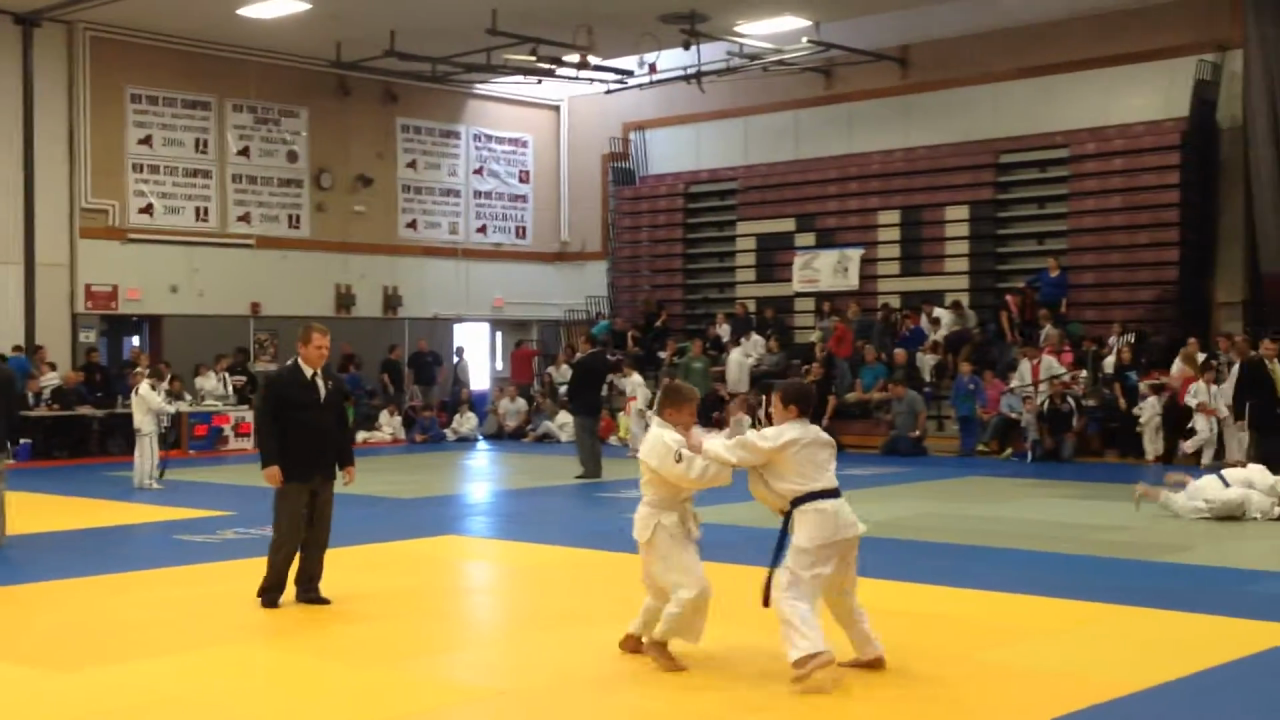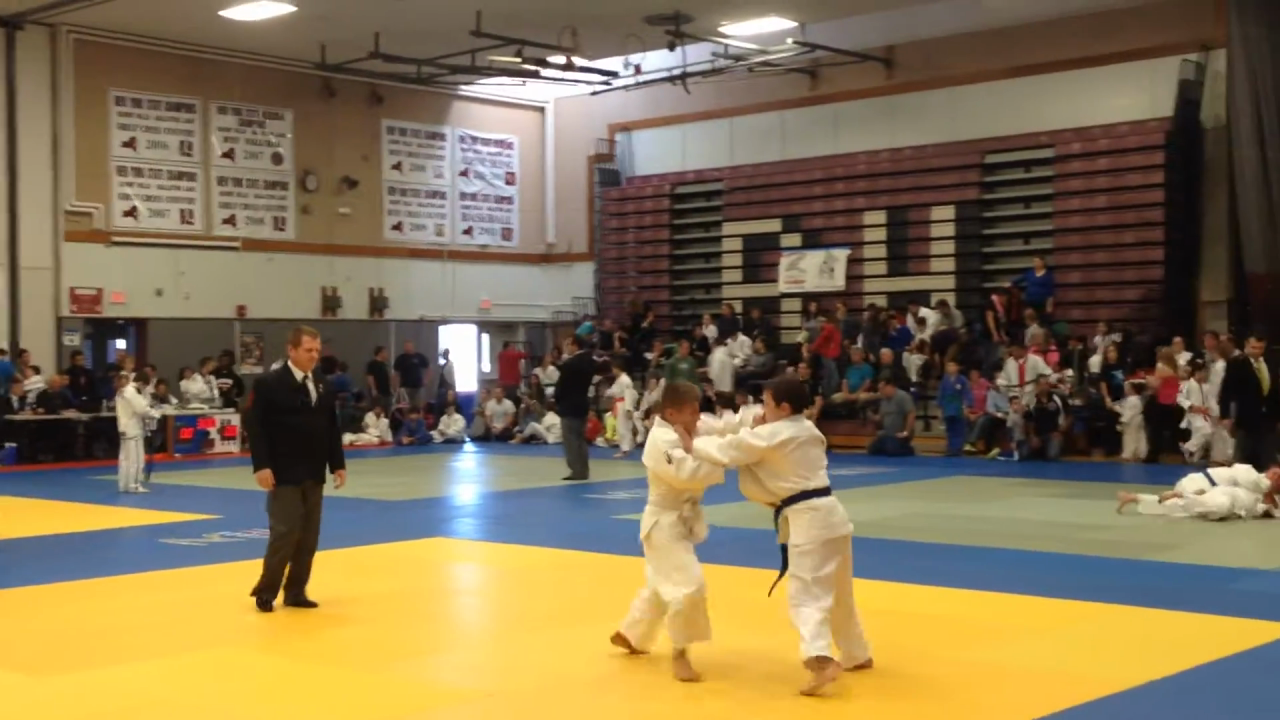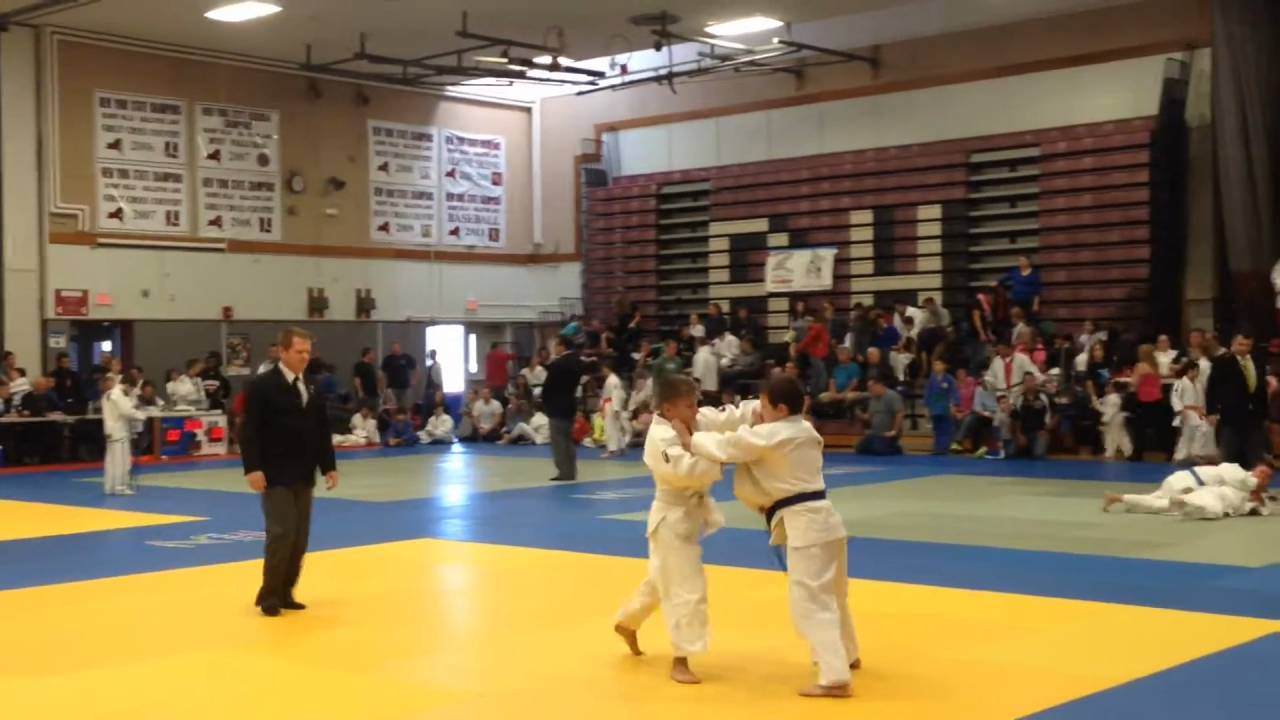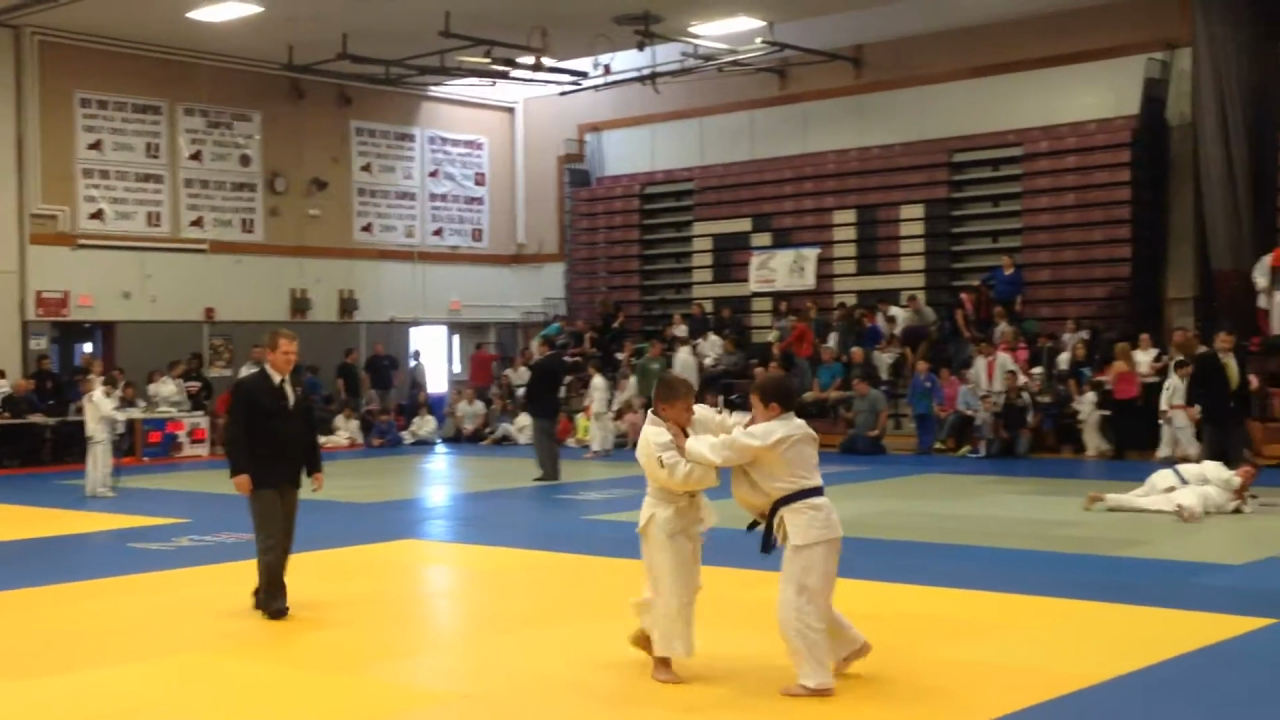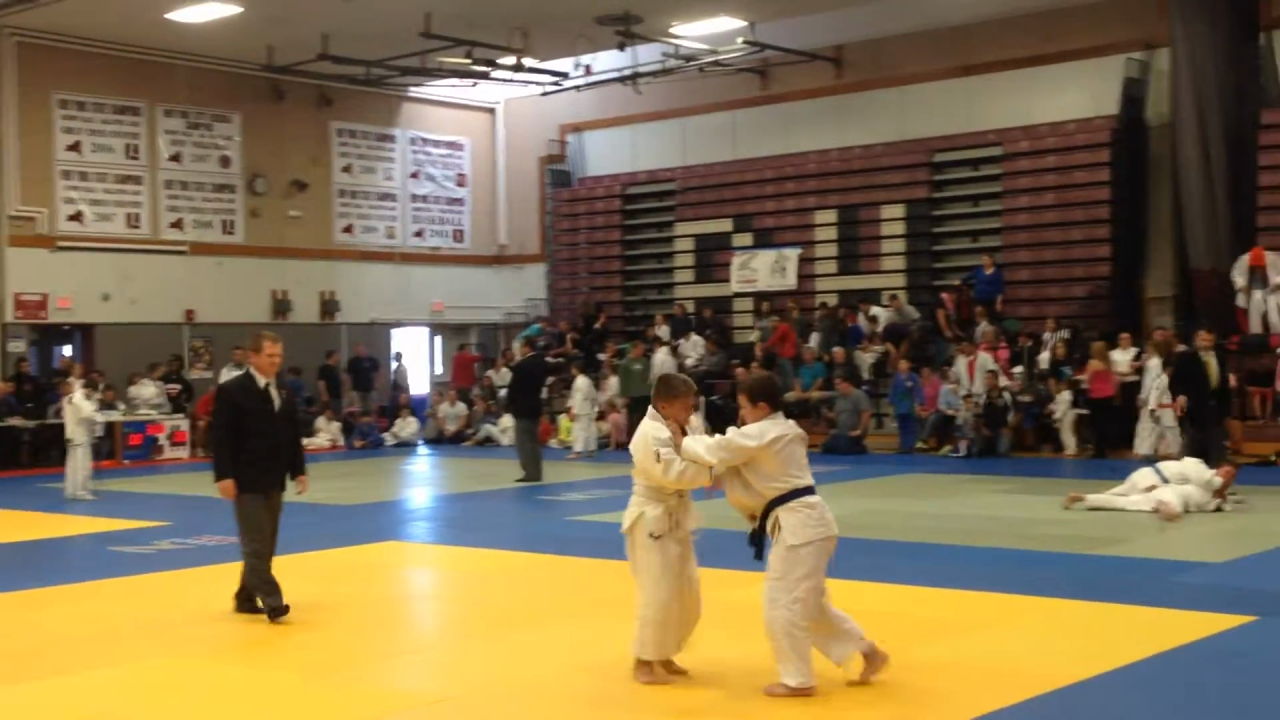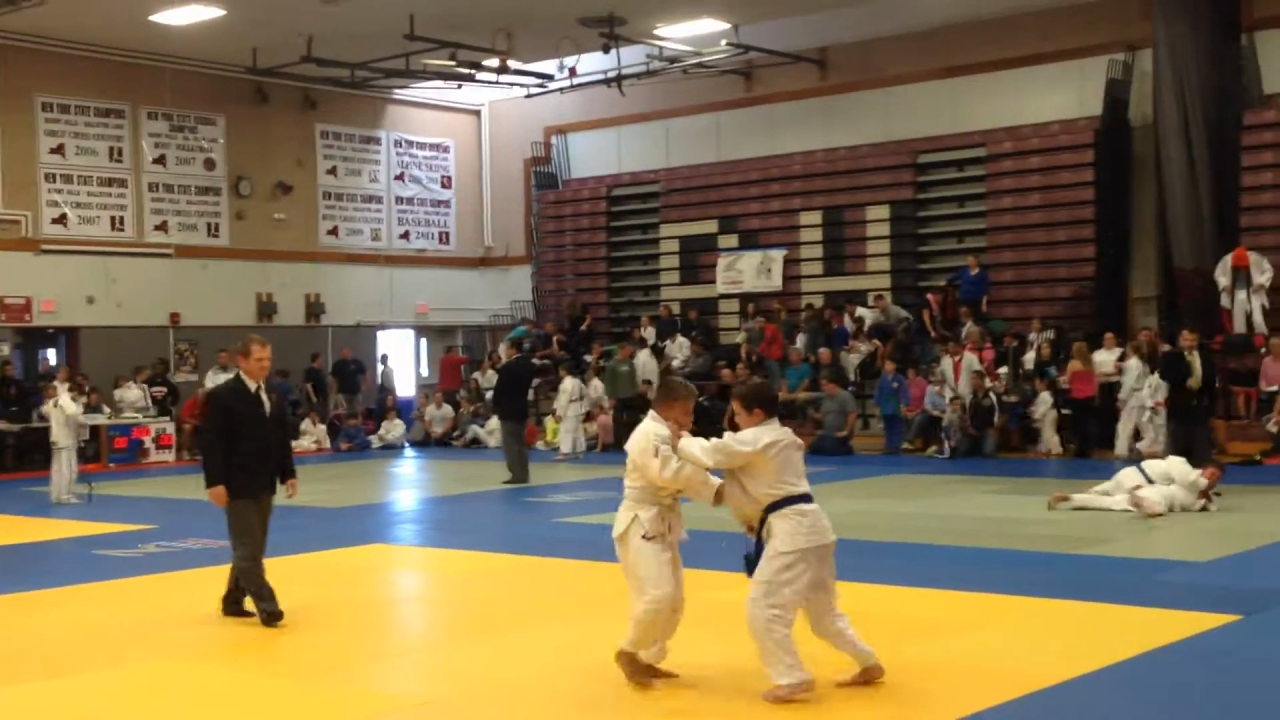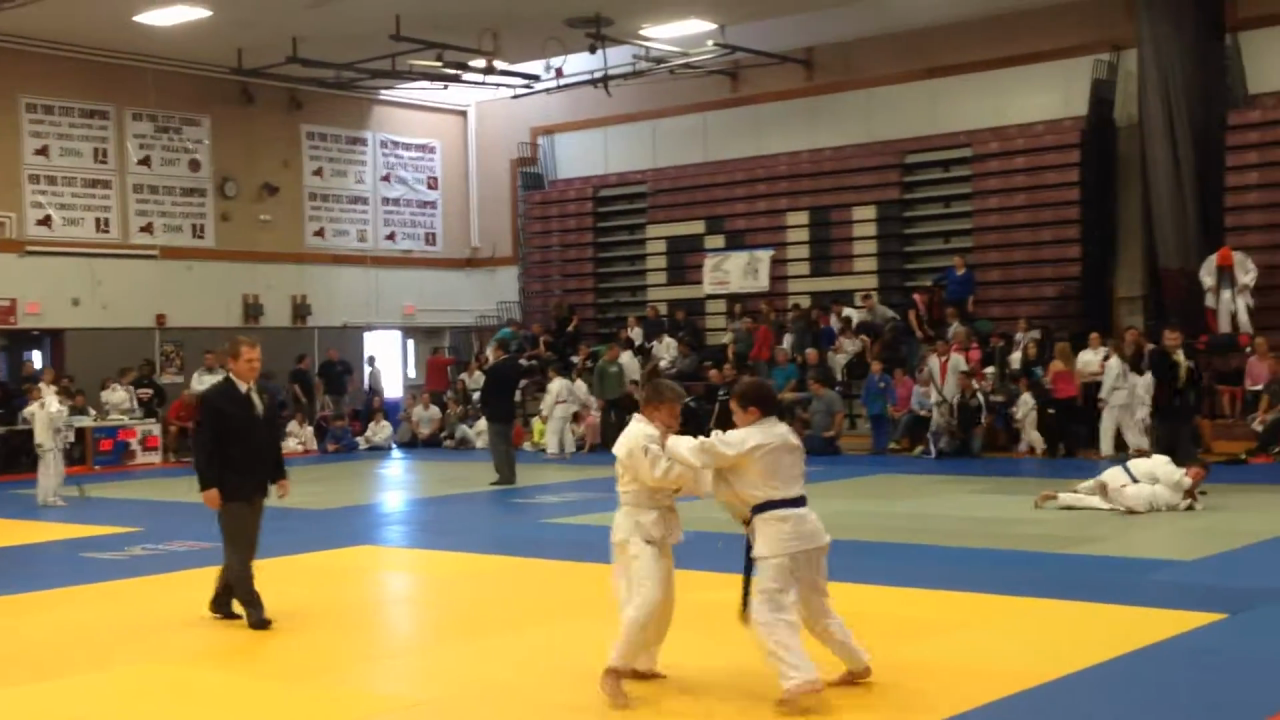
dt=0.1s
person 1, frame 1
left shoulder: (776, 438)
right shoulder: (819, 436)
left elbow: (733, 450)
left wrist: (700, 445)
left hip: (814, 521)
right hip: (839, 517)
left knee: (791, 593)
right knee: (841, 596)
left ankle: (812, 652)
right ankle: (871, 654)
person 1, frame 2
left shoulder: (770, 435)
right shoulder: (808, 430)
left elbow: (726, 450)
left wrist: (691, 444)
left hip: (809, 520)
right hip: (829, 514)
left knee: (806, 597)
right knee: (838, 594)
left ankle: (819, 657)
right ankle: (858, 655)
person 1, frame 3
left shoulder: (768, 435)
right shoulder: (806, 431)
left elbow: (724, 447)
left wrist: (689, 441)
left hip: (805, 524)
right hip: (825, 518)
left knee: (812, 604)
right knee: (832, 597)
left ankle: (835, 678)
right ankle: (846, 655)
person 1, frame 4
left shoulder: (765, 435)
right shoulder: (799, 429)
left elbow: (718, 450)
left wrist: (683, 442)
left hip: (805, 522)
right hip: (815, 518)
left knee: (799, 605)
right knee: (810, 599)
left ankle: (816, 680)
right ankle: (851, 644)
person 1, frame 5
left shoulder: (757, 435)
right shoulder: (785, 429)
left elbow: (714, 451)
left wrist: (680, 443)
left hip: (797, 523)
right hip: (806, 518)
left knee: (782, 604)
right knee: (810, 603)
left ankle: (796, 680)
right ankle: (866, 651)
person 1, frame 6
left shoulder: (753, 441)
right shoulder: (785, 435)
left elbow: (711, 453)
left wrist: (680, 442)
left hip: (793, 528)
right hip: (811, 522)
left knee: (764, 607)
right knee: (823, 609)
left ankle: (790, 681)
right ankle: (869, 664)
person 1, frame 7
left shoulder: (741, 441)
right shoulder: (786, 434)
left elbow: (698, 452)
left wrist: (666, 441)
left hip: (778, 532)
right hip: (803, 525)
left knee: (772, 613)
right knee: (816, 607)
left ankle: (802, 678)
right ankle: (857, 664)
person 2, frame 1
left shoulder: (670, 435)
right shoulder: (664, 441)
right elbow: (693, 474)
right wrist: (730, 466)
left hip: (670, 519)
right hip: (661, 523)
left knee: (665, 587)
right knee: (693, 587)
left ankle: (635, 638)
right ankle: (659, 642)
person 2, frame 2
left shoulder: (689, 429)
right shoulder: (662, 441)
right elbow: (686, 473)
right wrist: (723, 464)
left hip: (682, 520)
right hip: (664, 522)
left knee: (661, 587)
right knee: (690, 585)
left ankle: (628, 635)
right ankle: (680, 652)
person 2, frame 3
left shoulder: (697, 421)
right shoulder: (661, 439)
left elbow: (731, 418)
right elbow: (686, 470)
right wrist: (721, 460)
left hip: (693, 514)
right hip: (672, 518)
left knee: (663, 581)
right knee: (688, 590)
left ankle: (627, 622)
right ankle: (680, 660)
person 2, frame 4
left shoulder: (693, 418)
right shoulder: (655, 439)
left elbow: (723, 425)
right elbow: (680, 476)
right wrist: (716, 467)
left hip: (688, 513)
right hip: (663, 518)
left knee: (685, 586)
right knee: (673, 590)
left ankle: (647, 633)
right ankle: (662, 660)
person 2, frame 5
left shoulder: (678, 426)
right shoulder: (650, 435)
right elbow: (673, 473)
right wrist: (711, 470)
left hip: (675, 517)
right hip: (650, 519)
left knee: (687, 592)
right knee: (657, 593)
left ankle: (663, 656)
right ankle: (644, 660)
person 2, frame 6
left shoulder: (669, 435)
right shoulder: (651, 434)
left elbow: (684, 476)
right elbow: (672, 474)
left wrist: (716, 488)
right wrist: (708, 481)
left hip: (662, 523)
right hip: (639, 523)
left knee: (671, 599)
right knee: (659, 594)
left ankle: (646, 661)
right ankle: (629, 651)
person 2, frame 7
left shoulder: (655, 436)
right shoulder: (640, 436)
left elbow: (677, 473)
right elbow: (663, 473)
right wrist: (697, 466)
left hip: (657, 527)
right hip: (637, 528)
left knee: (662, 604)
right knee: (646, 600)
left ankle: (639, 665)
right ankle: (615, 671)
person 3, frame 1
left shoulder: (333, 383)
right shoulder: (279, 380)
left elbow: (342, 425)
right elbow: (266, 425)
left wrist: (347, 461)
right wrist: (270, 462)
left hip: (324, 471)
right hip: (293, 471)
left knee: (319, 534)
right knee: (288, 533)
left ankle: (308, 588)
right ankle: (271, 588)
person 3, frame 2
left shoulder: (322, 386)
right shoulder: (270, 383)
left elbow: (332, 429)
right elbow: (257, 428)
left wrist: (338, 464)
right wrist: (261, 466)
left hip: (314, 473)
right hip: (284, 473)
left knee: (309, 537)
right knee: (286, 532)
left ankle: (296, 591)
right ankle: (266, 590)
person 3, frame 3
left shoulder: (312, 387)
right shoulder: (262, 385)
left elbow: (322, 430)
right elbow: (249, 430)
left wrist: (329, 466)
right wrist: (252, 468)
left hip: (304, 475)
right hip: (276, 475)
left knee: (299, 539)
right knee: (282, 533)
left ankle: (284, 593)
right ankle: (268, 594)
person 3, frame 4
left shoulder: (298, 389)
right shoulder: (248, 387)
left elbow: (309, 432)
right elbow: (235, 433)
left wrist: (315, 467)
right wrist: (239, 470)
left hip: (289, 476)
right hip: (262, 476)
left knee: (283, 540)
right knee: (271, 538)
left ankle: (266, 595)
right ankle: (273, 598)
person 3, frame 5
left shoulder: (283, 392)
right shoulder: (232, 390)
left elbow: (292, 435)
right elbow: (220, 437)
left wrist: (298, 470)
right wrist: (223, 475)
left hip: (274, 480)
right hip: (247, 480)
left knee: (266, 544)
right knee: (257, 543)
left ankle: (246, 597)
right ankle: (271, 600)
person 3, frame 6
left shoulder: (272, 395)
right shoulder: (222, 395)
left elbow: (282, 438)
right elbow: (211, 444)
left wrist: (288, 473)
right wrist: (215, 482)
left hip: (264, 484)
right hip: (238, 485)
left knee: (252, 547)
right knee: (248, 548)
left ankle: (233, 600)
right ankle: (266, 605)
person 3, frame 7
left shoulder: (262, 396)
right shoulder: (214, 398)
left elbow: (272, 439)
right elbow: (204, 446)
left wrist: (279, 475)
right wrist: (209, 485)
left hip: (256, 486)
right hip: (231, 488)
left knee: (242, 550)
right knee: (240, 551)
left ankle: (222, 601)
right ankle: (254, 610)
